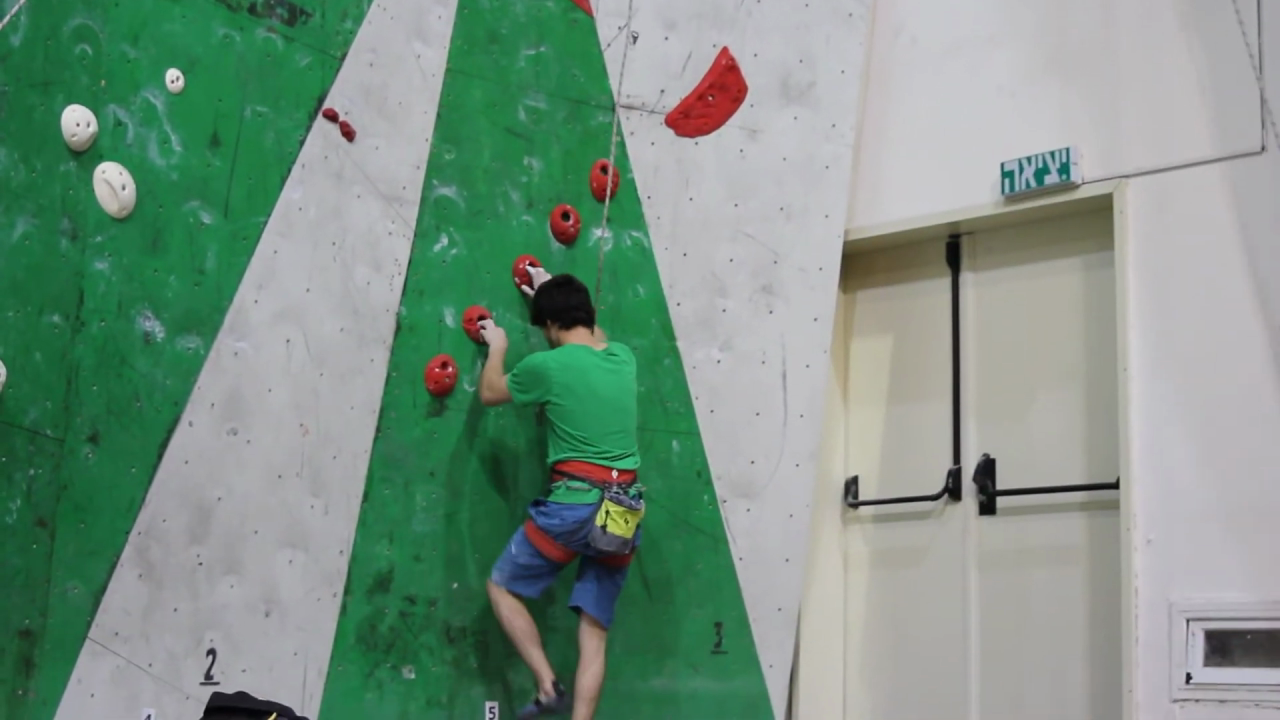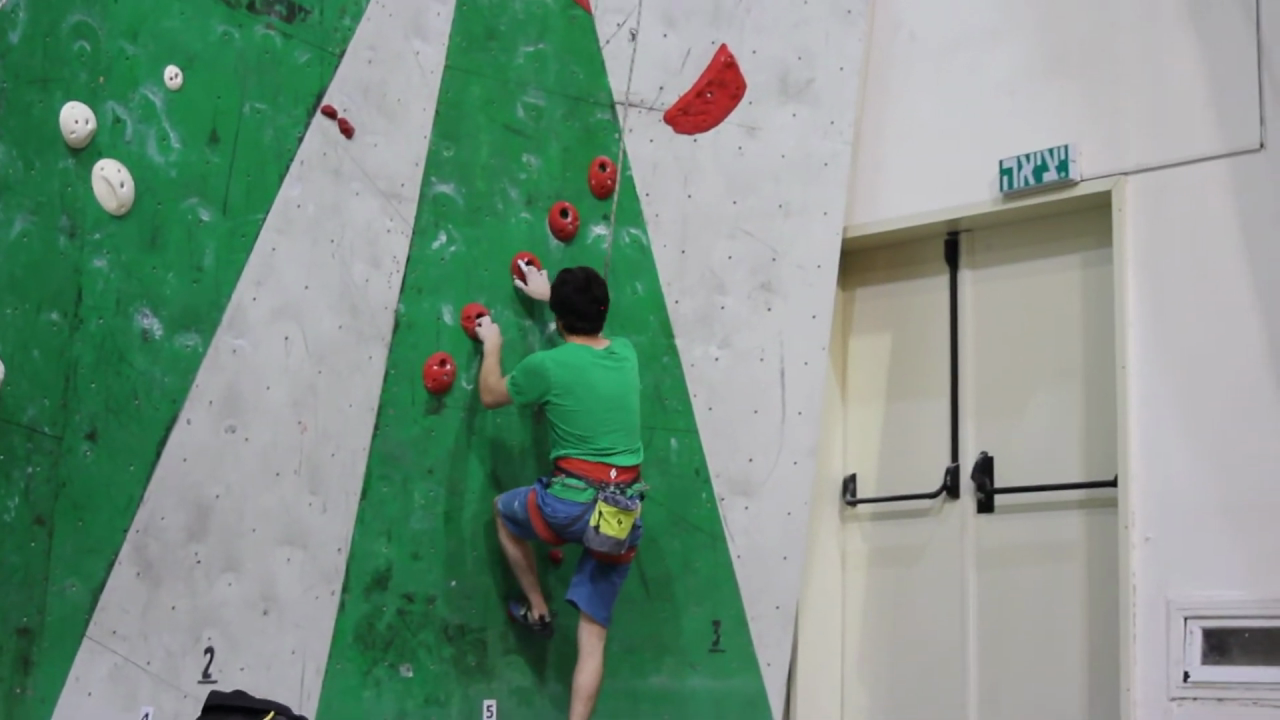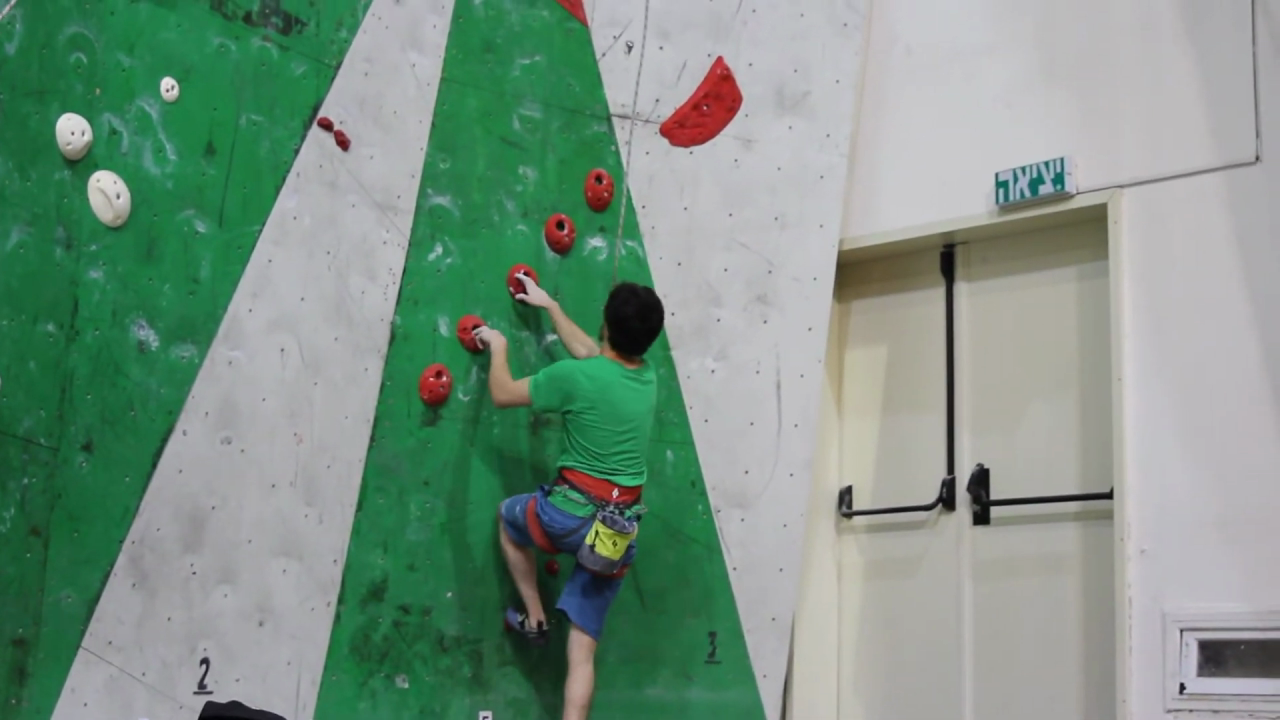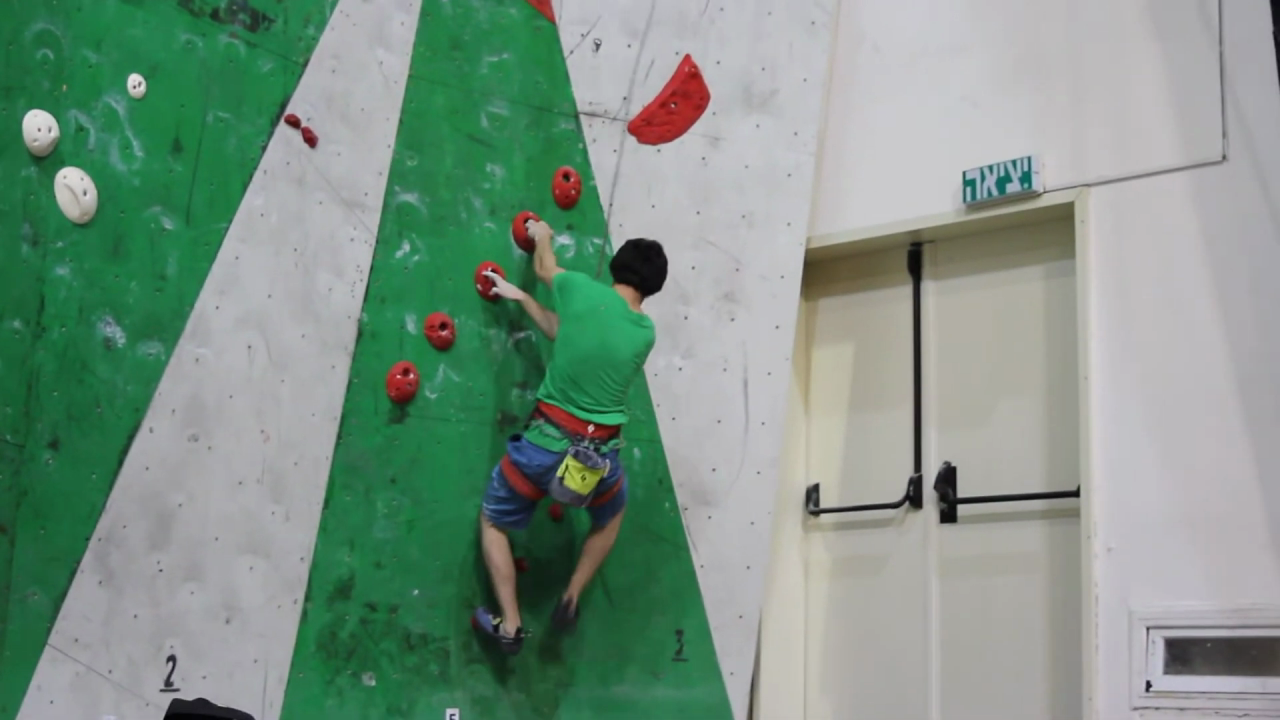
dt=0.7s
person 1, frame 1
left shoulder: (548, 365)
right shoulder: (623, 358)
left elbow: (488, 392)
right elbow: (595, 336)
left wrist: (496, 346)
right wrist: (556, 293)
left hip: (571, 506)
left knee: (501, 588)
right knee: (594, 633)
person 1, frame 2
left shoulder: (547, 365)
right shoulder: (625, 353)
left elbow: (489, 396)
right elbow: (591, 334)
left wrist: (492, 344)
right wrist: (547, 294)
left hip: (571, 503)
right hip: (624, 514)
left knee: (504, 508)
right knee: (593, 636)
left ankle: (538, 609)
person 1, frame 3
left shoulder: (575, 377)
right shoulder: (647, 376)
left elbow: (502, 394)
right elbow: (592, 354)
left wrist: (497, 346)
right wrist: (551, 306)
left hip: (571, 513)
left knee: (508, 515)
right knee: (583, 647)
left ankle: (535, 618)
person 1, frame 4
left shoulder: (583, 291)
right shoulder: (646, 333)
left elbow: (545, 268)
left wrist: (542, 236)
right wrist: (522, 299)
left hip: (545, 443)
right hip: (599, 457)
left knee: (492, 522)
right knee: (614, 513)
left ankle: (509, 625)
right ankle: (571, 597)
